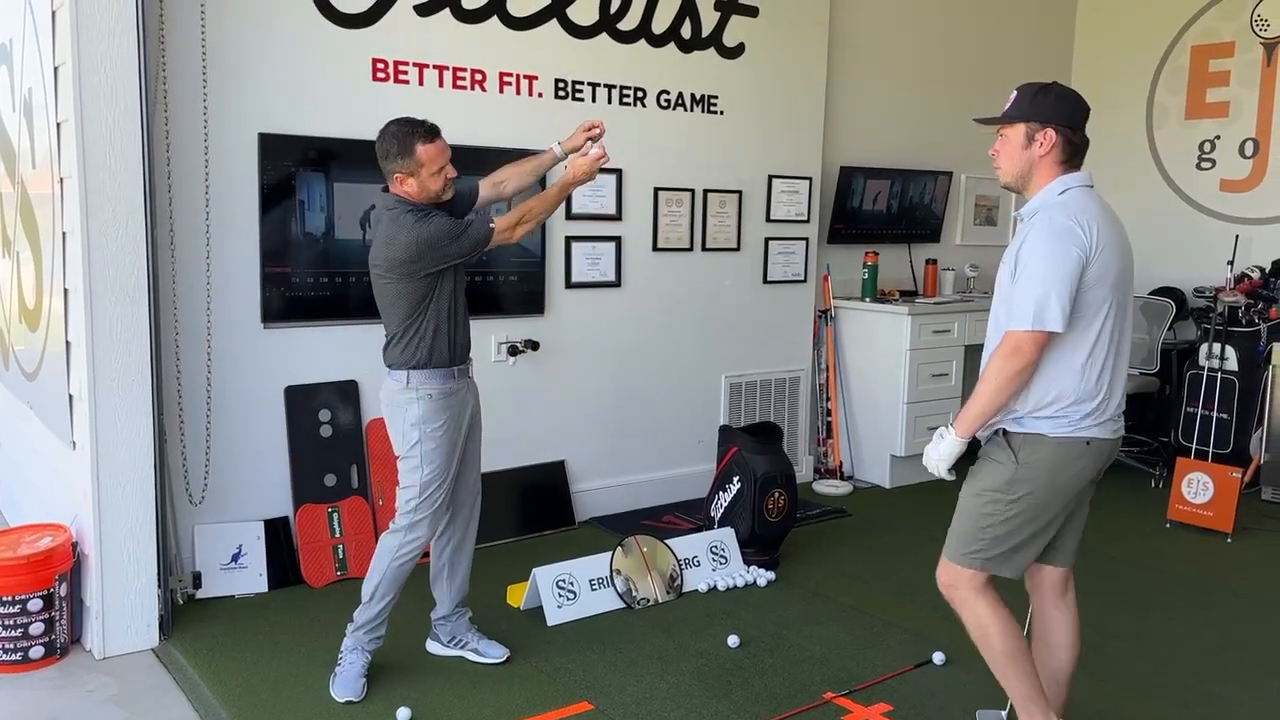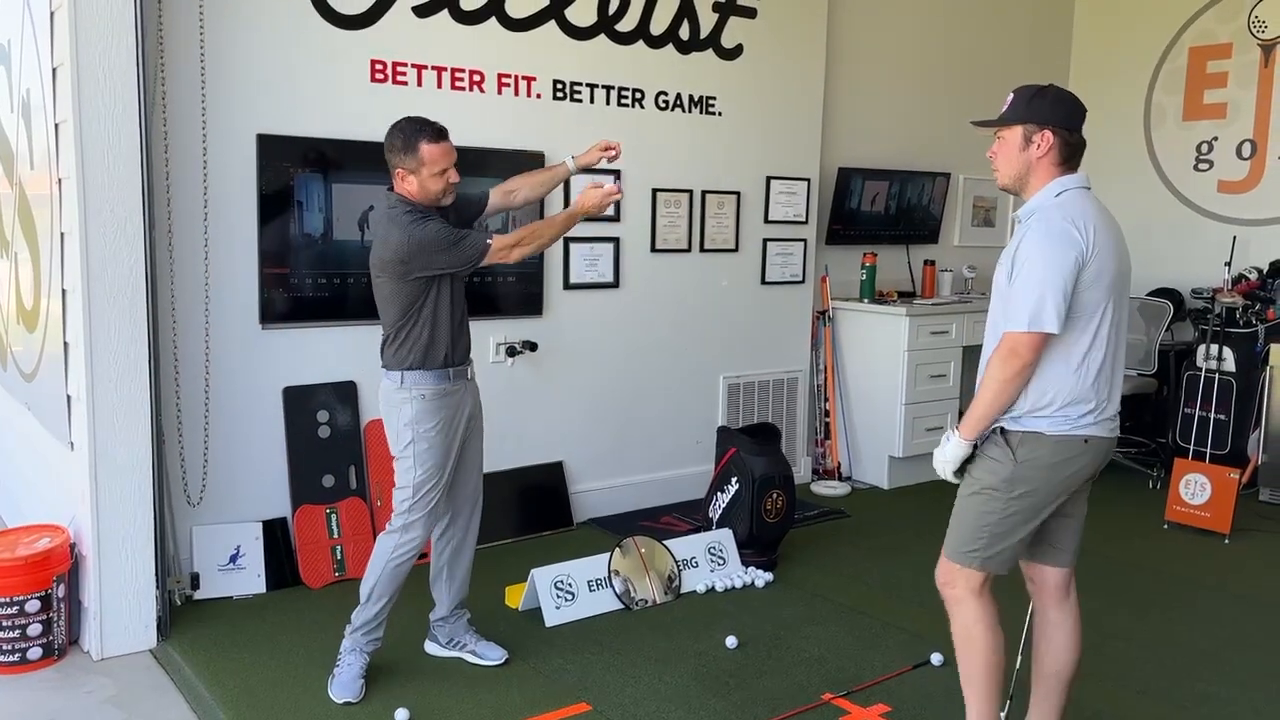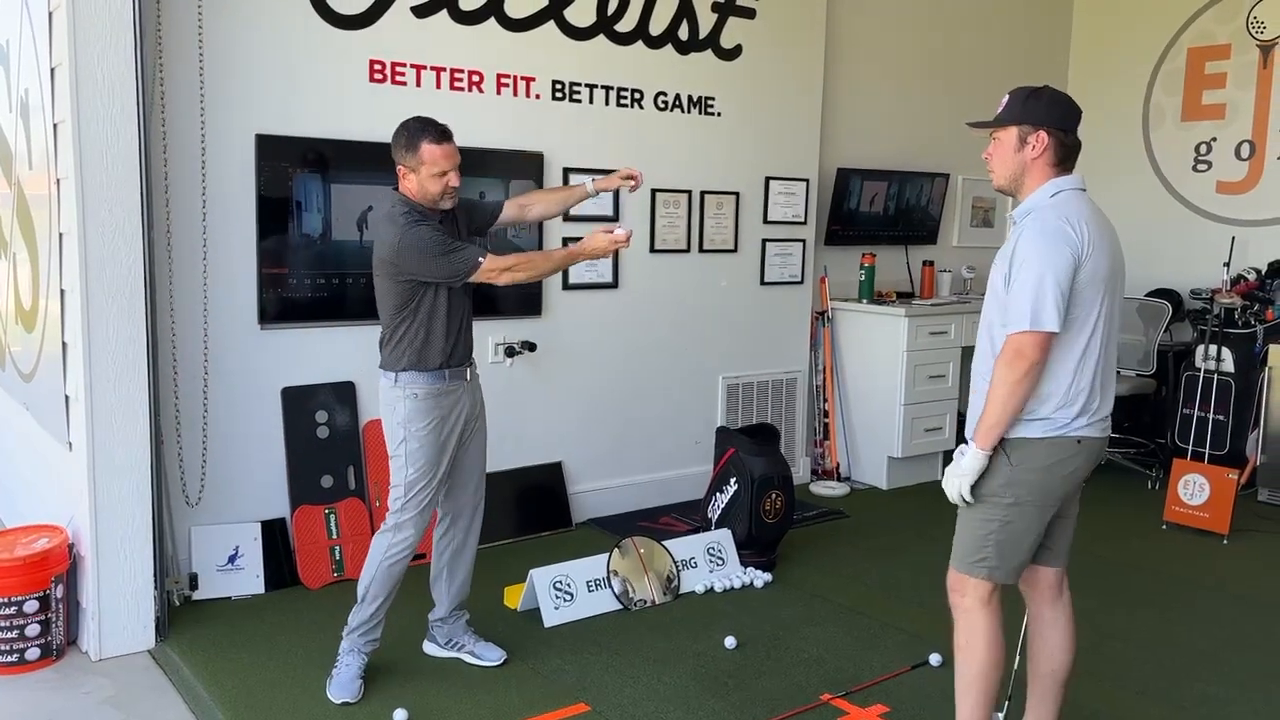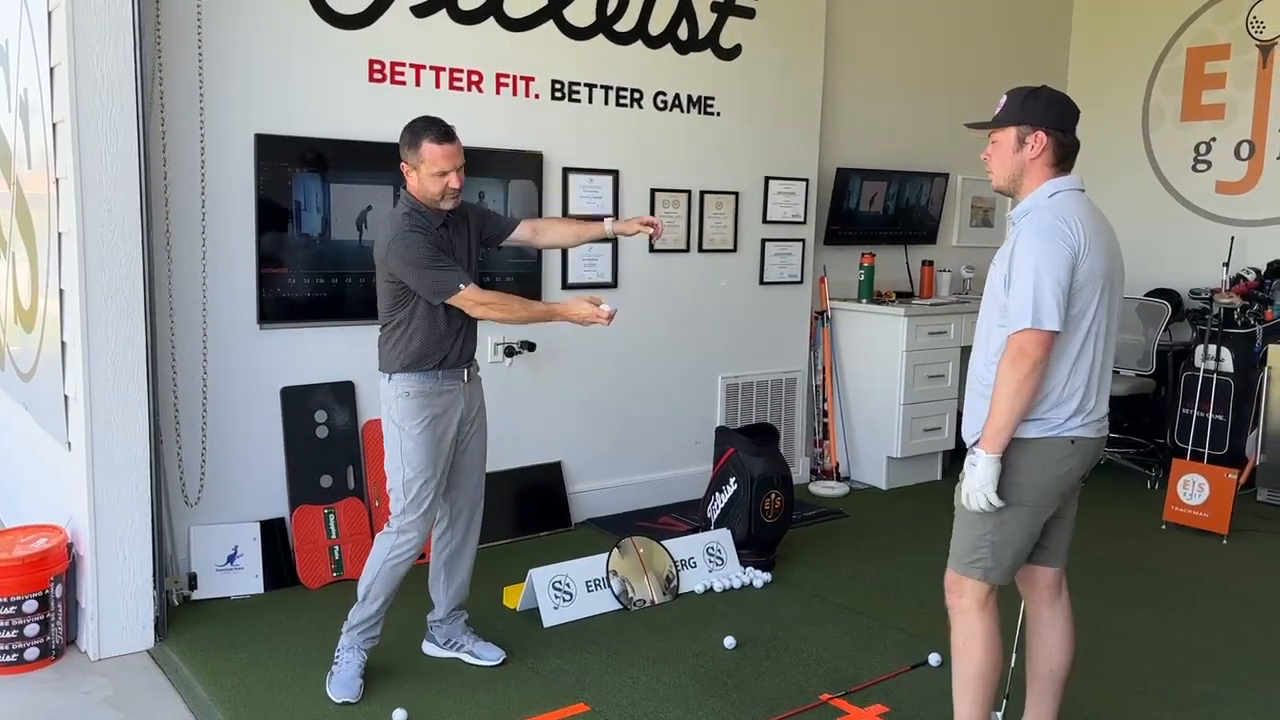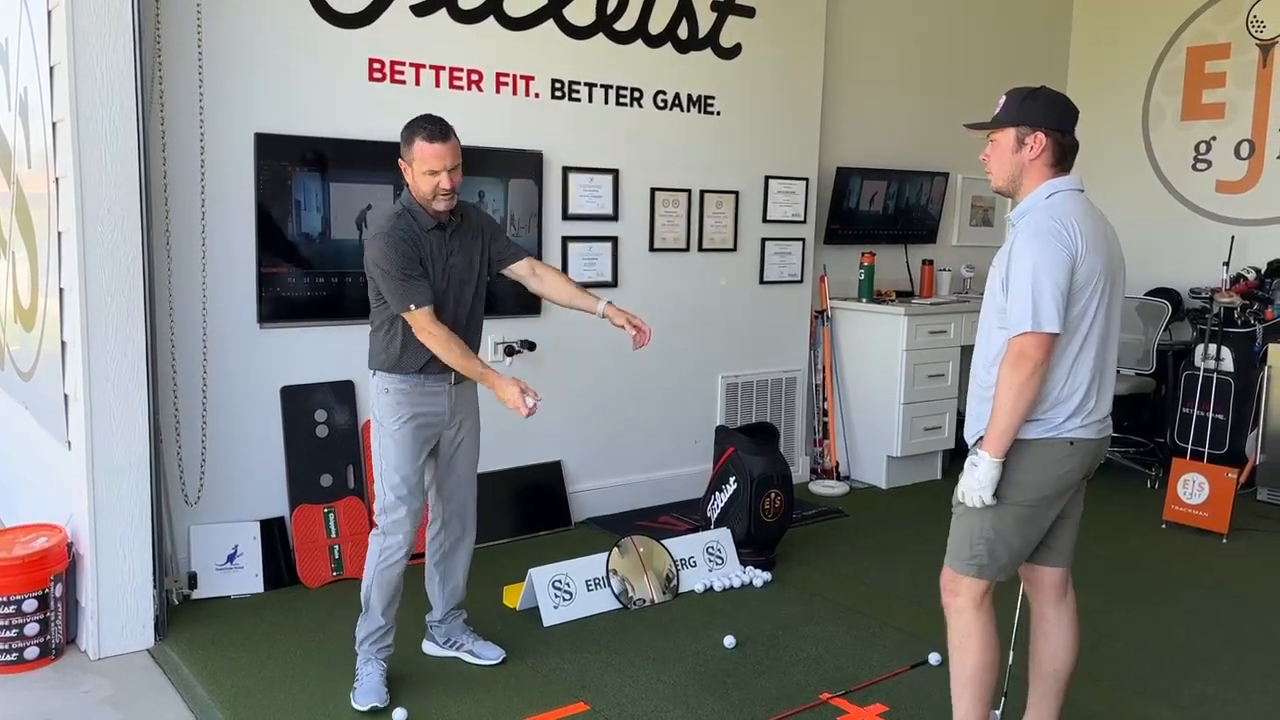
dt=0.2s
person 1, frame 1
left shoulder: (1056, 223)
right shoulder: (1084, 214)
left elbow: (1022, 350)
left wrist: (956, 432)
left hip: (1041, 440)
right hip: (1073, 433)
left knee: (961, 576)
right knee: (1049, 582)
person 1, frame 2
left shoulder: (1053, 224)
right shoulder: (1084, 216)
left elbow: (1021, 350)
left wrist: (963, 434)
left hip: (1036, 439)
right hip: (1071, 433)
left knee: (960, 579)
right knee: (1052, 584)
person 1, frame 3
left shoulder: (1048, 224)
right shoulder: (1080, 217)
left elbow: (1025, 351)
left wrist: (974, 447)
left hip: (1030, 442)
right hip: (1066, 436)
left knee: (971, 590)
right knee: (1045, 585)
person 1, frame 4
left shoulder: (1045, 224)
right shoulder: (1081, 217)
left elbow: (1029, 349)
left wrist: (988, 452)
left hip: (1029, 442)
right hip: (1066, 436)
left knee: (968, 590)
right knee: (1043, 586)
person 1, frame 5
left shoulder: (1043, 226)
right shoulder: (1085, 219)
left elbow: (1029, 353)
left wrist: (988, 455)
left hip: (1032, 444)
right hip: (1071, 436)
left knee: (964, 588)
right knee: (1049, 585)
person 2, frame 1
left shoulder: (426, 205)
right shoulder: (414, 233)
left elbow: (497, 185)
right elbow: (512, 228)
left wrist: (561, 149)
right wrist: (569, 182)
left hip: (455, 381)
right hip: (423, 391)
left knee: (460, 510)
right knee: (416, 520)
left ankle: (450, 626)
right ankle: (359, 646)
person 2, frame 2
left shoulder: (436, 206)
right shoulder: (409, 234)
left elbow: (506, 195)
right elbow: (509, 250)
left wrist: (574, 164)
right wrist: (578, 211)
left hip: (458, 383)
right hip: (419, 392)
left knee: (461, 511)
right knee: (411, 522)
left ankle: (448, 627)
right ankle: (357, 647)
person 2, frame 3
left shoulder: (449, 209)
right shoulder: (405, 236)
left elbow: (521, 208)
right elbow: (501, 272)
left wrist: (594, 186)
right wrist: (582, 250)
left hip: (462, 384)
right hip: (418, 393)
left knee: (463, 513)
right knee: (406, 523)
left ankle: (448, 628)
right ankle: (355, 647)
person 2, frame 4
left shoulder: (463, 215)
right shoulder: (404, 238)
left elbow: (534, 231)
right elbow: (477, 304)
left wrist: (613, 227)
right wrist: (564, 312)
left hip: (465, 385)
right hip: (416, 393)
left knee: (462, 515)
right knee: (409, 523)
left ankle: (447, 628)
right ankle: (354, 645)
person 2, frame 5
left shoulder: (475, 223)
right shoulder: (390, 236)
left elbow: (533, 272)
right elbow: (428, 327)
left wrist: (606, 308)
right wrist: (497, 383)
left hip: (463, 388)
right hip: (403, 392)
left knee: (458, 516)
right knee: (399, 524)
left ankle: (446, 628)
right ankle: (373, 653)
